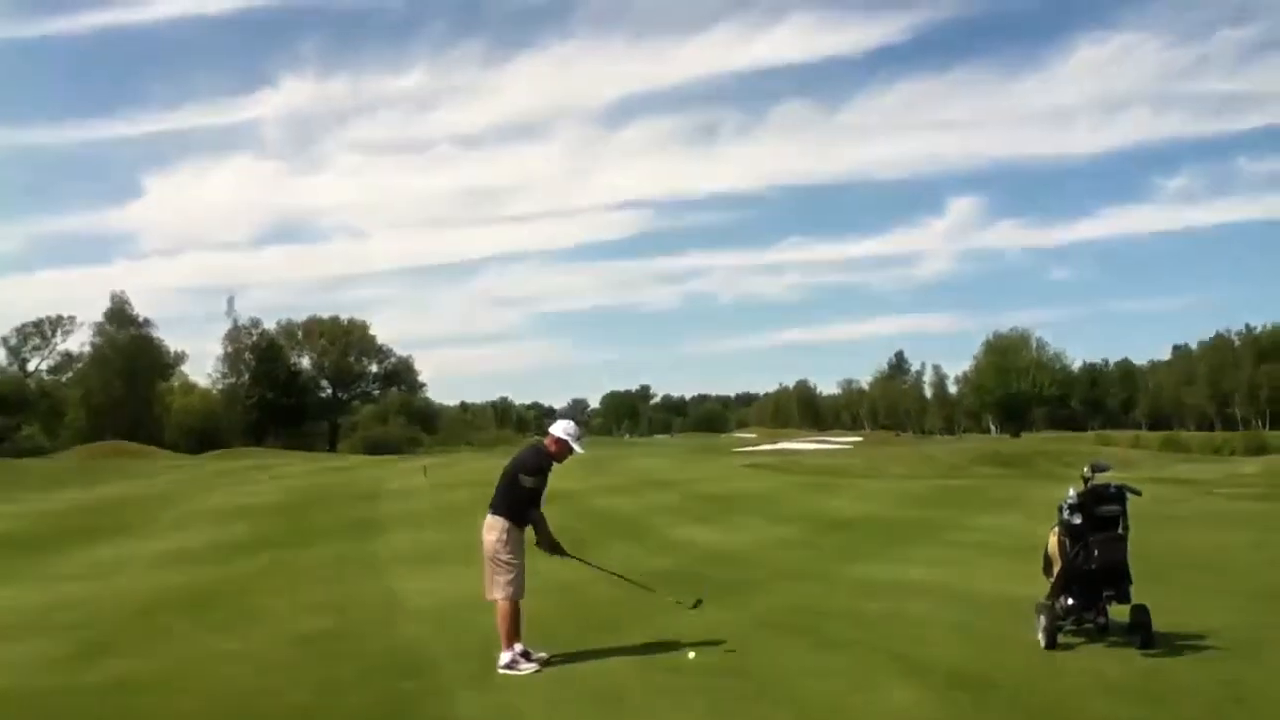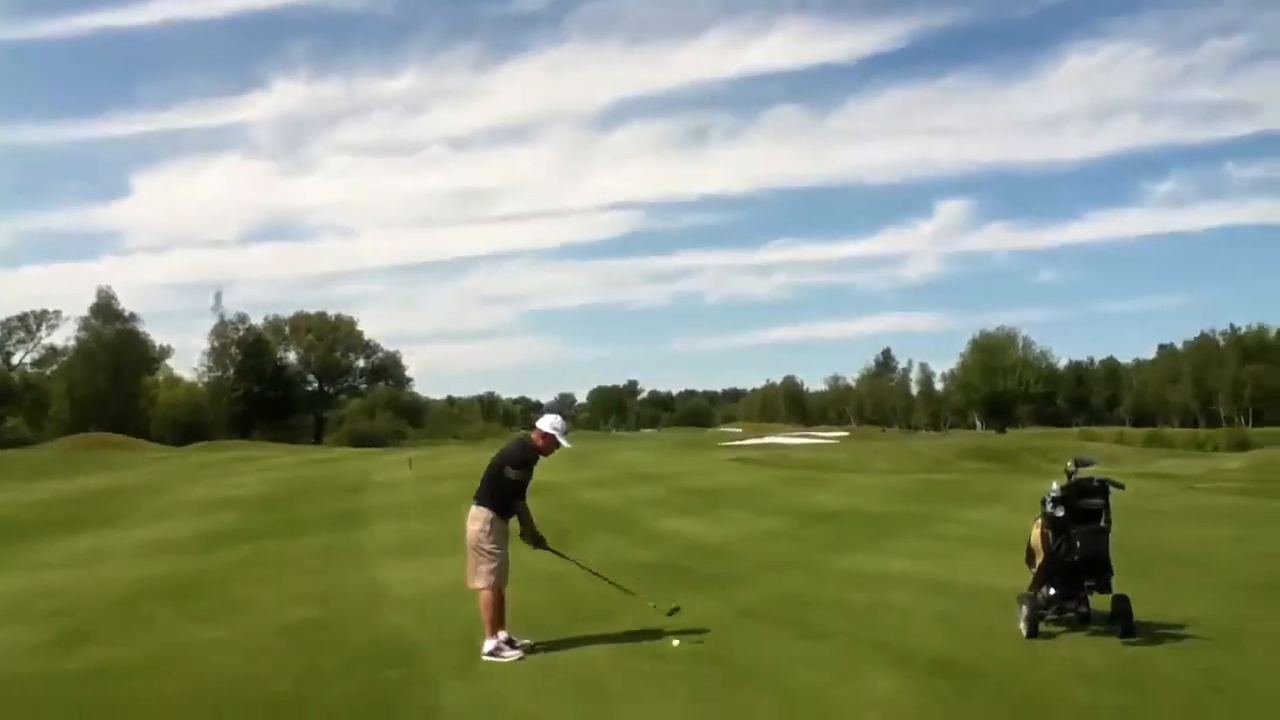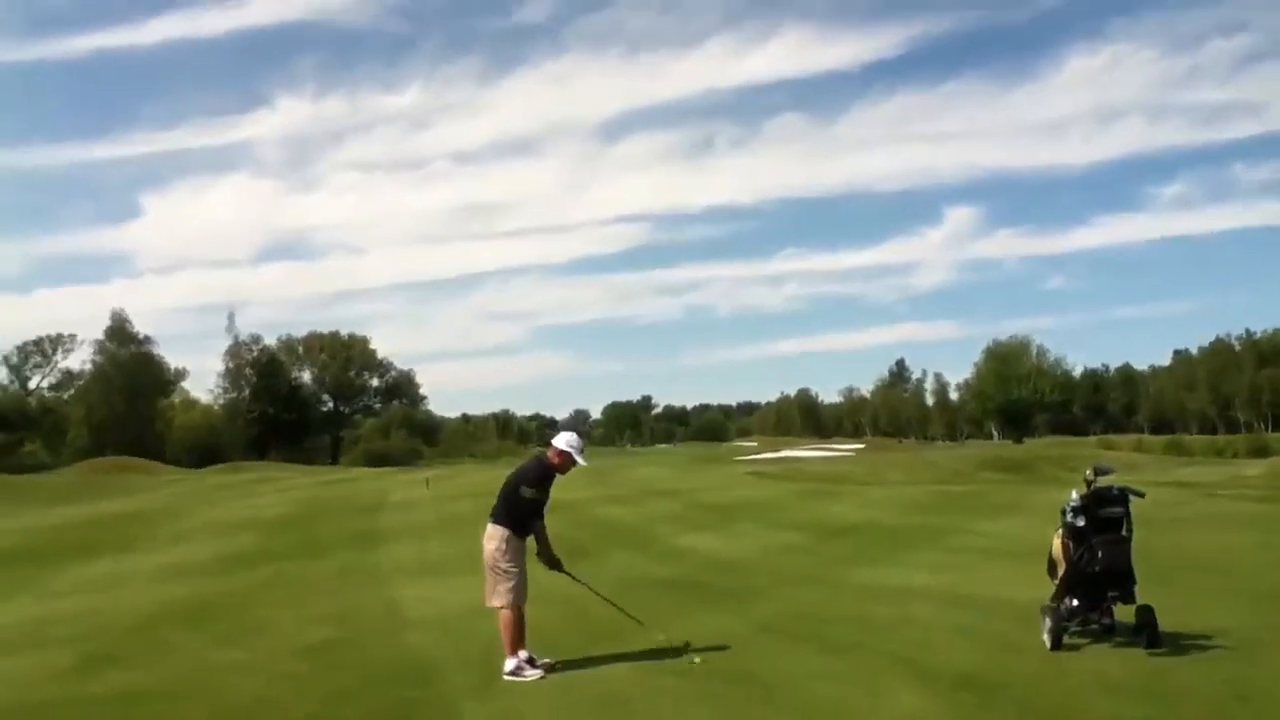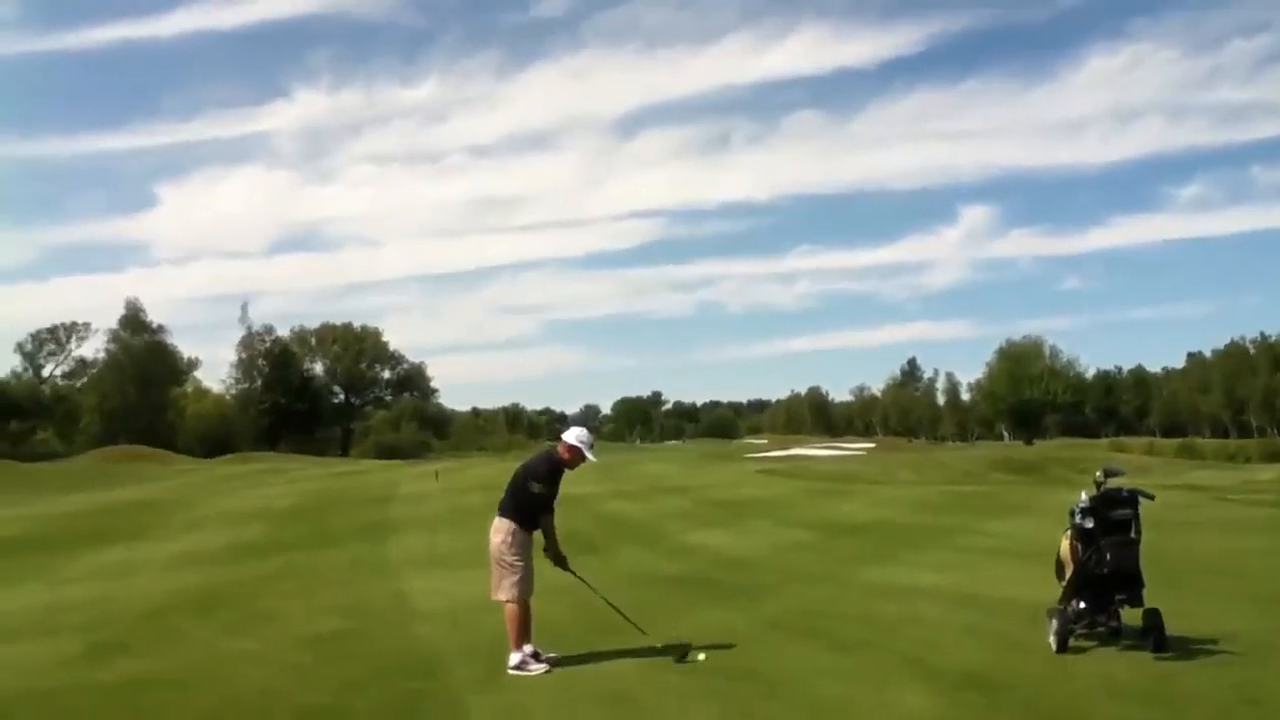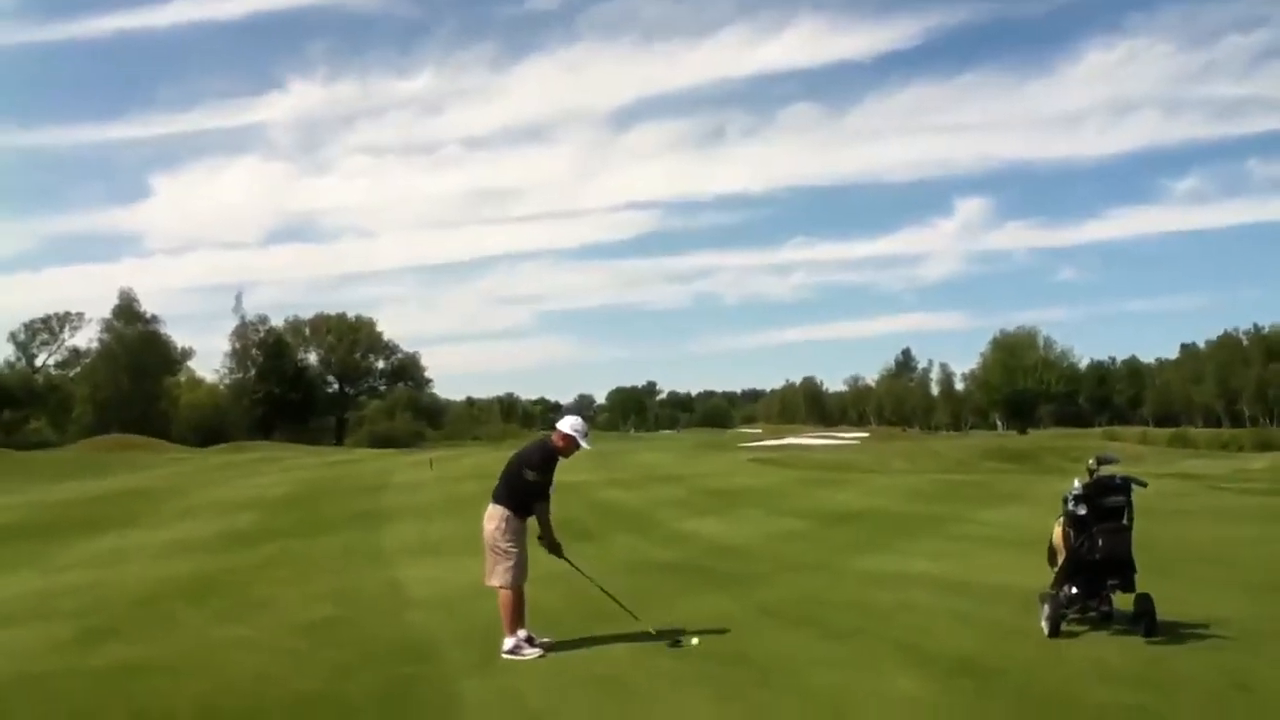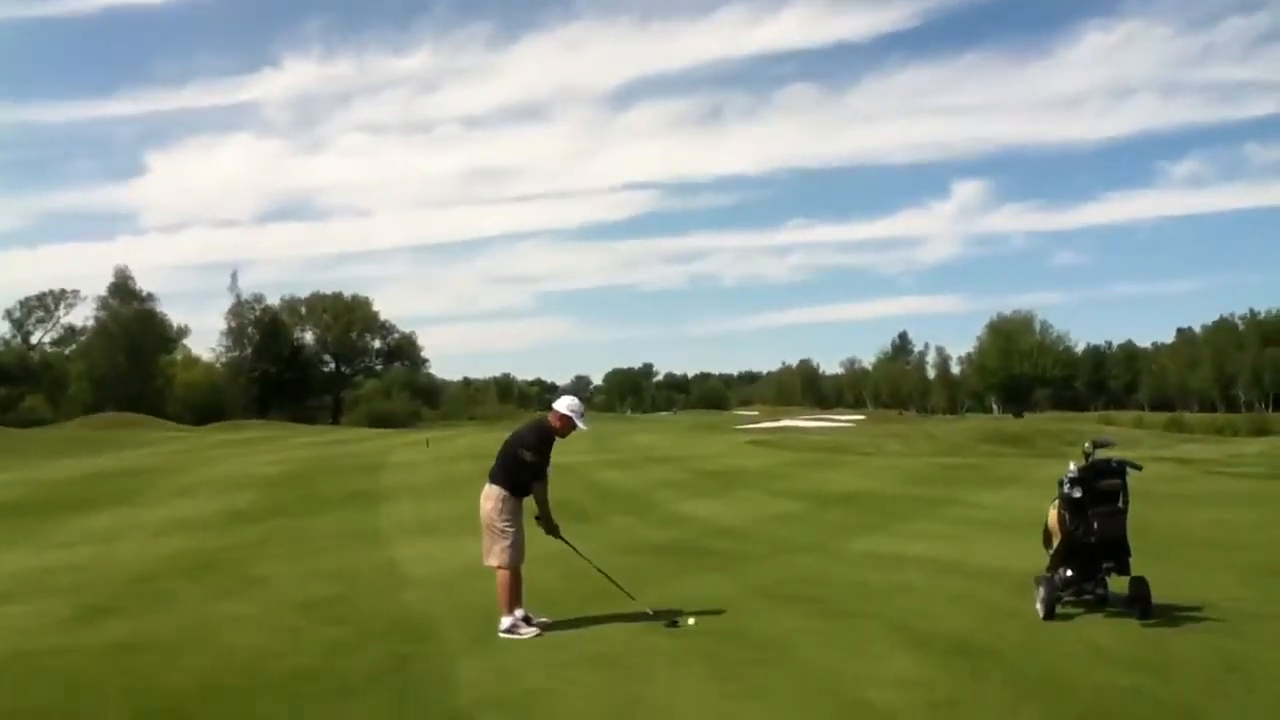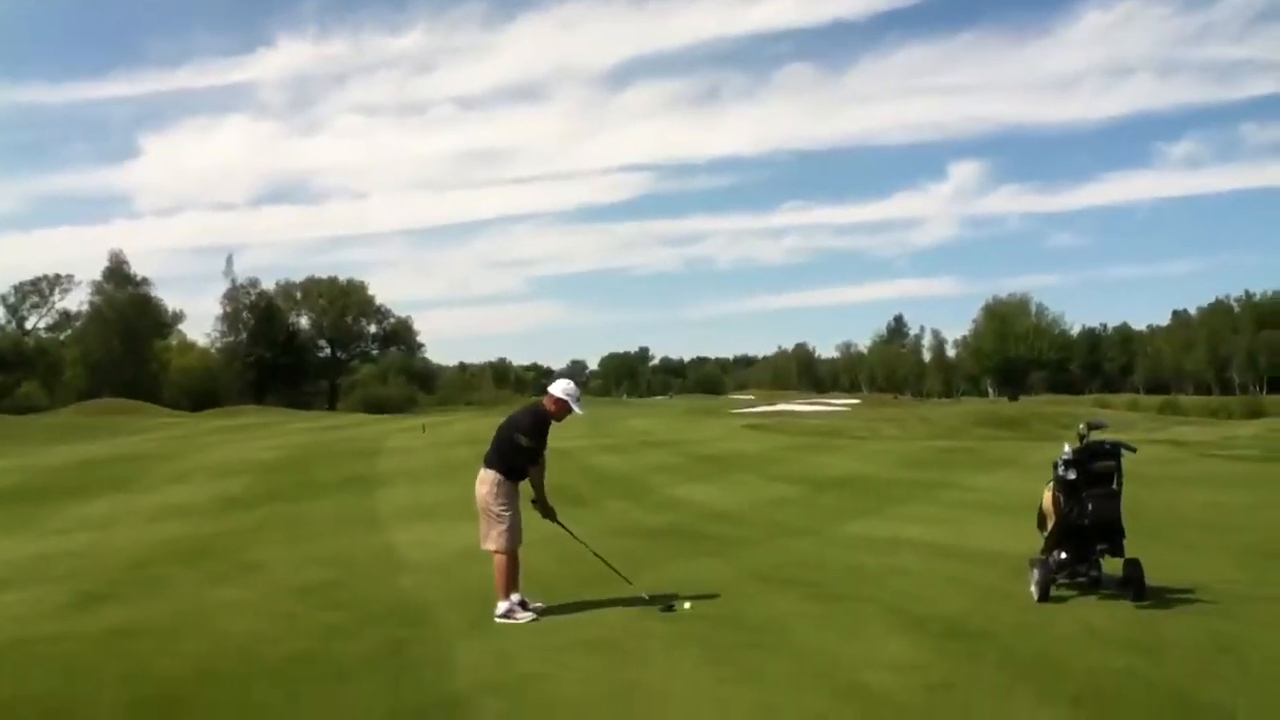
dt=0.1s
person 1, frame 1
left shoulder: (537, 457)
right shoulder: (534, 462)
left elbow: (531, 507)
right elbow: (532, 508)
left wrist: (545, 538)
right wrist: (547, 539)
left hip: (508, 527)
right hip: (503, 528)
left knee: (512, 591)
right knee: (507, 592)
left ankle: (517, 647)
right ankle: (507, 657)
person 1, frame 2
left shoulder: (524, 450)
right shoulder: (519, 455)
left elbow: (516, 499)
right elbow: (516, 500)
left wrist: (529, 530)
right wrist: (531, 532)
left hip: (494, 518)
right hip: (487, 518)
left knee: (497, 580)
right knee: (489, 582)
left ankle: (501, 635)
right ankle: (491, 644)
person 1, frame 3
left shoulder: (543, 469)
right shoulder: (535, 473)
left elbow: (535, 517)
right elbow: (534, 519)
left wrist: (545, 550)
right wrist: (547, 552)
left hip: (511, 536)
right hip: (503, 537)
left knee: (516, 599)
right knee: (508, 600)
left ankle: (522, 654)
right ankle: (511, 663)
person 1, frame 4
left shoulder: (552, 464)
right shoulder: (544, 468)
left elbow: (545, 512)
right elbow: (543, 514)
left wrist: (552, 546)
right wrist: (554, 549)
left hip: (519, 530)
right hip: (510, 531)
left knee: (522, 593)
right knee: (514, 595)
left ankle: (527, 648)
right ankle: (516, 657)
person 1, frame 5
left shoulder: (547, 453)
right shoulder: (538, 456)
left elbow: (542, 498)
right elbow: (538, 502)
left wrist: (546, 534)
right wrist: (549, 537)
left hip: (512, 517)
right hip: (504, 517)
left knee: (516, 579)
right knee: (508, 580)
left ankle: (521, 633)
right ankle: (510, 642)
person 1, frame 6
left shoulder: (544, 433)
right shoulder: (534, 437)
left elbow: (540, 478)
right elbow: (535, 482)
left wrist: (544, 515)
right wrist: (546, 517)
left hip: (509, 497)
right hip: (500, 497)
left knee: (514, 559)
right knee: (505, 560)
left ankle: (518, 613)
right ankle: (507, 621)
person 1, frame 7
left shoulder: (540, 418)
right shoulder: (529, 421)
left elbow: (538, 460)
right elbow: (531, 466)
left wrist: (540, 498)
right wrist: (543, 502)
left hip: (506, 482)
right hip: (496, 482)
left knee: (512, 543)
right knee: (503, 545)
left ankle: (515, 597)
right ankle: (503, 606)
